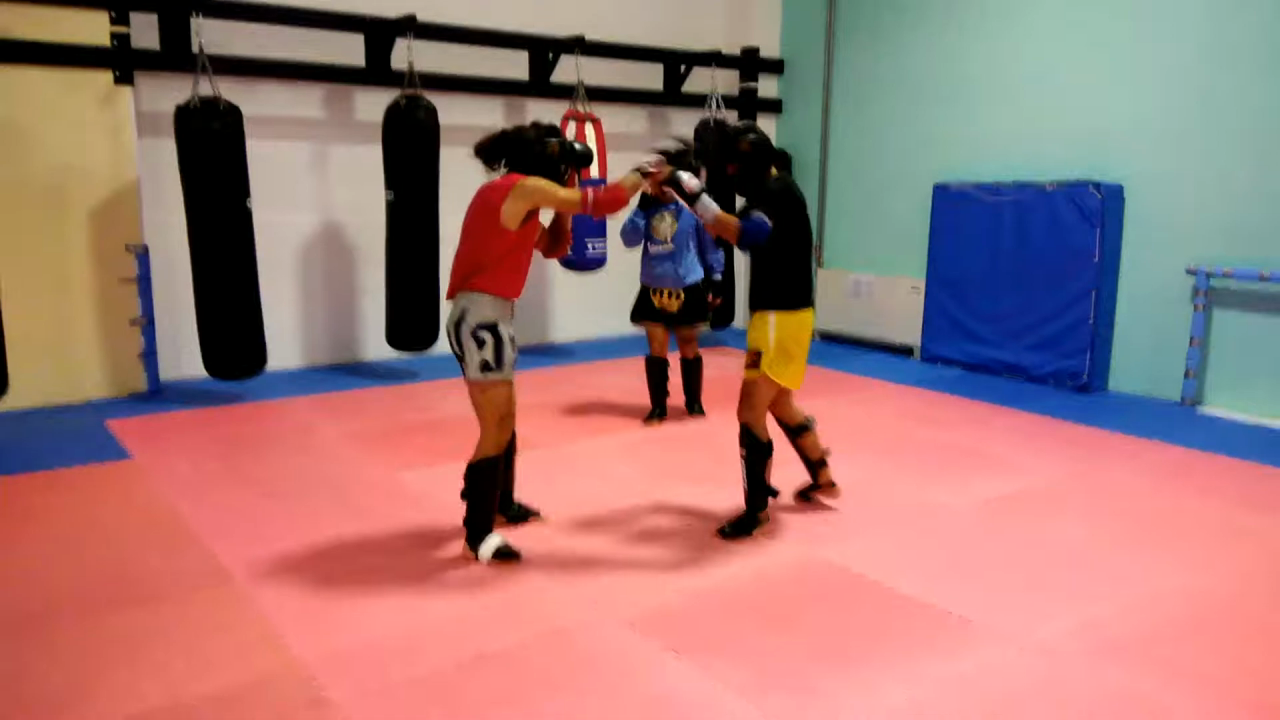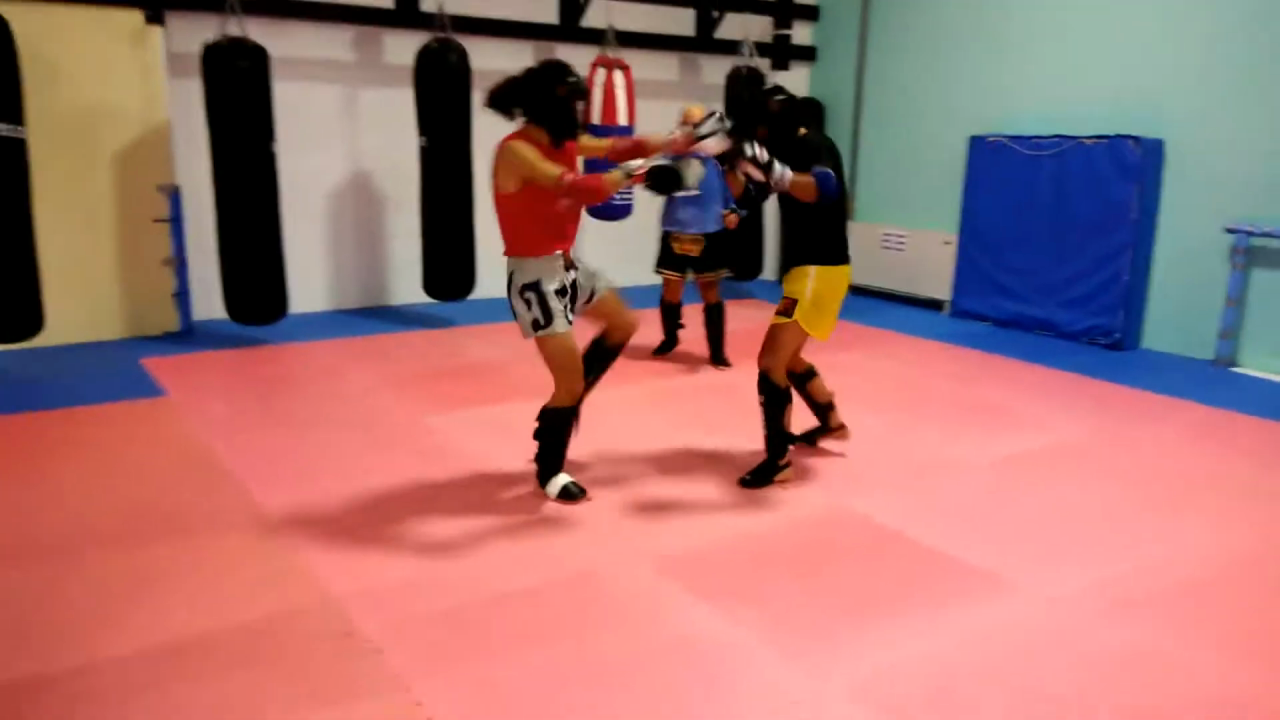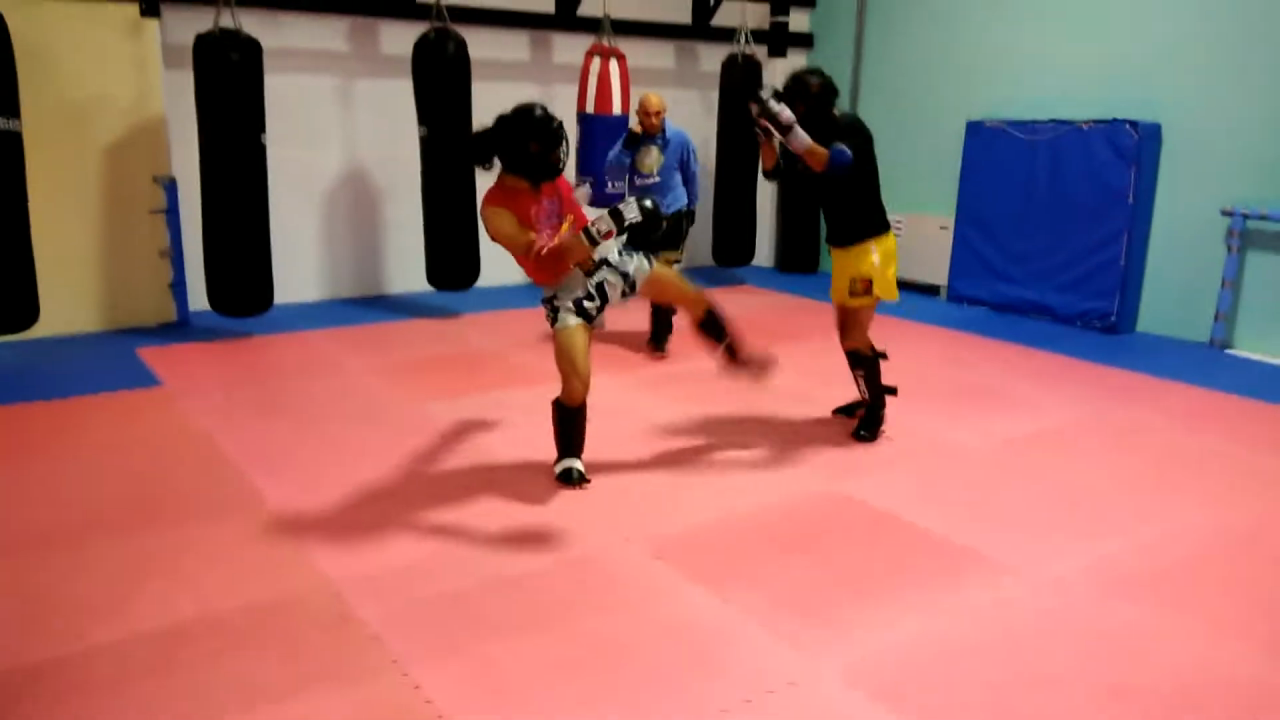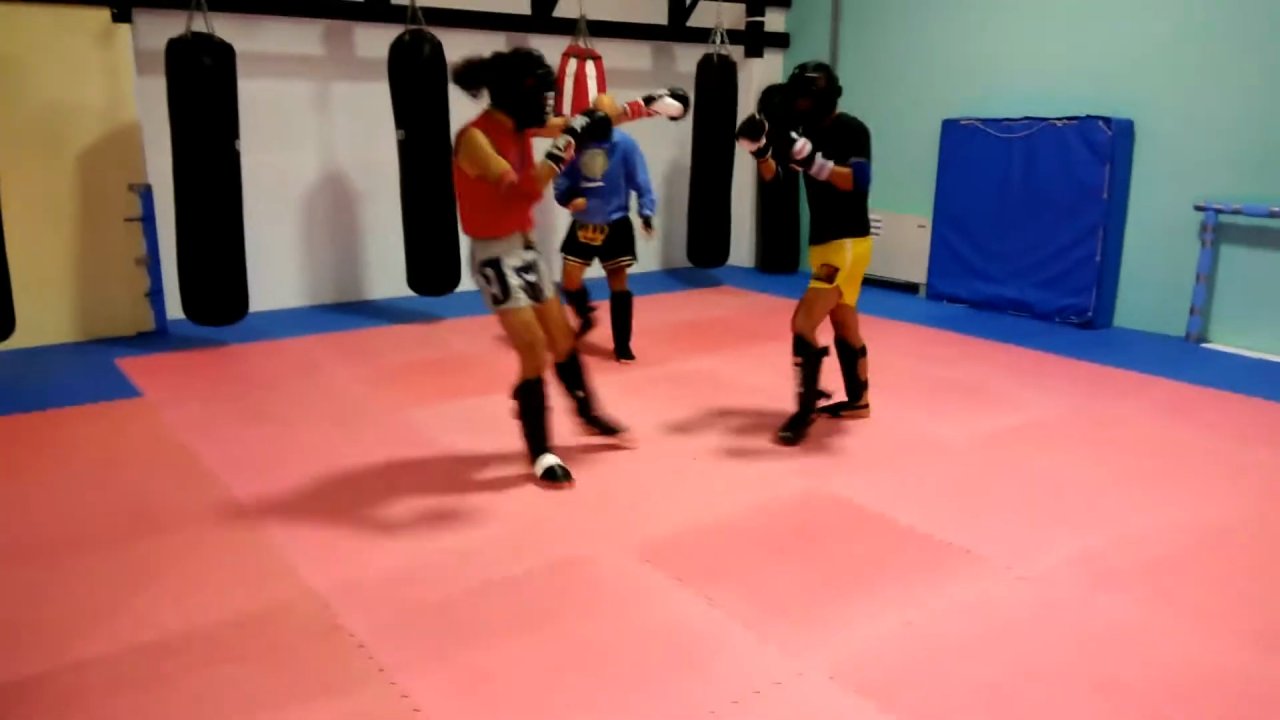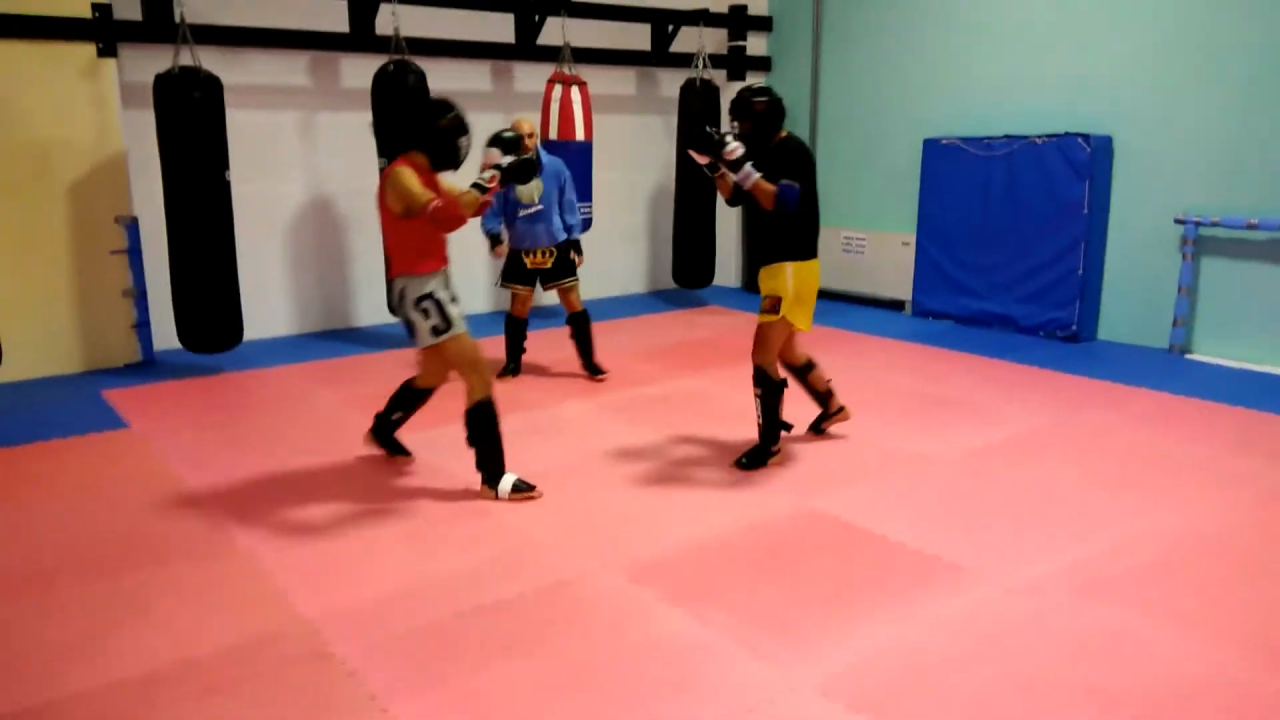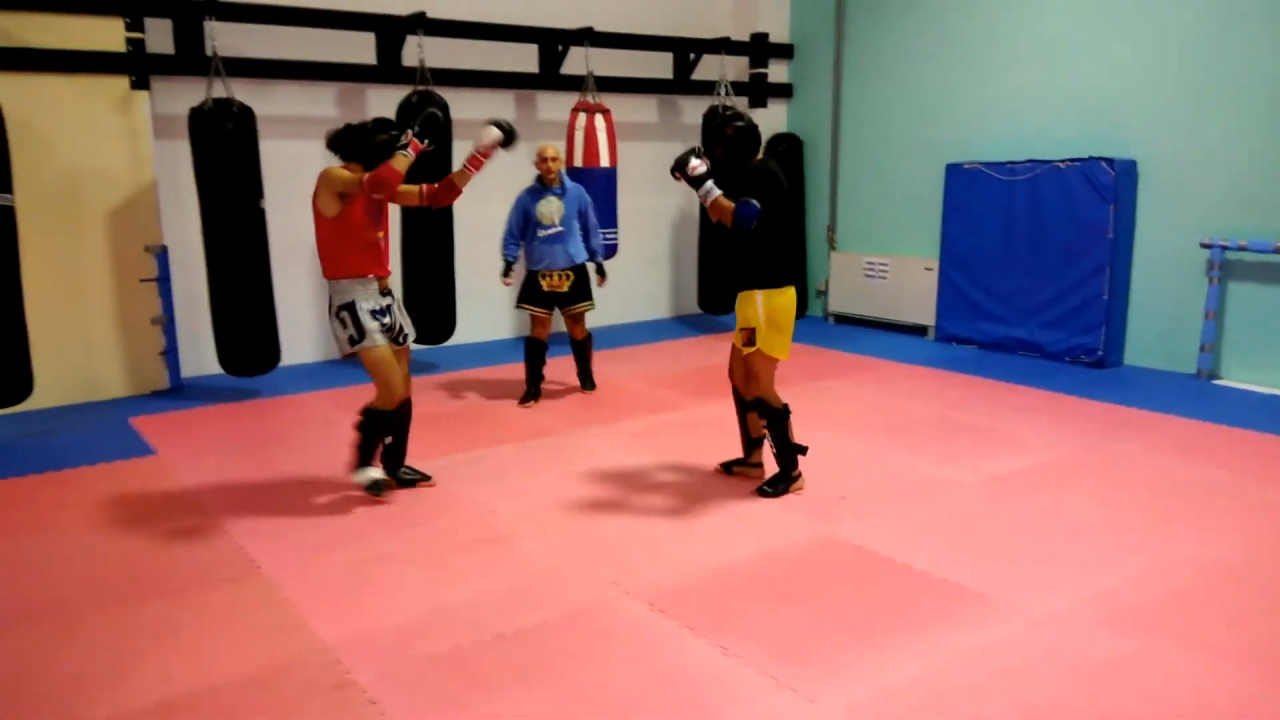
dt=0.4s
person 1, frame 1
left shoulder: (499, 192)
right shoulder: (526, 187)
left elbow: (553, 247)
right elbow: (604, 202)
left wrist: (565, 188)
right wrist: (649, 169)
left hip: (482, 315)
right hip: (483, 317)
left knee: (505, 419)
right knee: (496, 430)
left ankle: (501, 503)
right ankle: (478, 535)
person 1, frame 2
left shoulder: (561, 142)
right shoulder: (515, 151)
left elbow: (615, 147)
right elbow: (581, 190)
left wrist: (672, 142)
right wrist: (631, 172)
left hip: (566, 265)
right hip: (536, 277)
left knee: (625, 324)
right knee: (570, 378)
left ankle: (569, 406)
right ankle: (550, 471)
person 1, frame 3
left shoulder: (547, 176)
right shoulder: (496, 211)
right elbow: (551, 259)
right wrist: (609, 224)
left hip: (608, 260)
right hip: (567, 292)
left knee: (694, 299)
right knee: (576, 382)
left ankle: (734, 353)
right ankle: (569, 457)
person 1, frame 4
left shoulder: (517, 126)
right shoulder: (474, 139)
left elbow: (576, 125)
right elbow: (520, 193)
left wrist: (643, 107)
right wrist: (564, 144)
left hip: (523, 249)
right hip: (496, 258)
left knee: (562, 338)
right knee: (534, 355)
left ankle: (587, 413)
right ankle: (540, 452)
person 1, frame 5
left shoulder: (426, 174)
right shoulder: (400, 176)
left elbow: (470, 206)
right elbow: (446, 218)
left wrist: (494, 169)
right wrist: (492, 177)
left hip: (434, 284)
right hip: (421, 289)
left knee: (433, 375)
right knee: (479, 376)
left ankle: (383, 429)
right ankle: (495, 477)
person 1, frame 6
left shoulder: (378, 187)
right shoulder: (333, 180)
left elbow: (438, 195)
right elbow: (383, 181)
left wrist: (480, 154)
right wrist: (414, 141)
left hip: (384, 294)
right hip: (353, 299)
left knee: (400, 387)
right knee: (391, 389)
left ankle: (393, 464)
right ankle: (365, 464)
person 2, frame 1
left shoulder: (777, 191)
right shoulder: (769, 190)
left elbow: (749, 236)
right elbow: (733, 232)
left wrist: (699, 201)
right wrist: (697, 198)
left hip: (782, 316)
right hip: (782, 313)
left knee: (750, 412)
right knee: (779, 404)
left ankle: (757, 509)
right ankle: (822, 477)
person 2, frame 2
left shoulder: (814, 146)
right shoulder: (790, 151)
left elbow: (823, 190)
left wrist: (771, 171)
right wrist: (730, 158)
left hip: (820, 271)
right hip: (806, 268)
left knee: (770, 361)
right knee: (788, 357)
left ankle: (777, 459)
right ankle: (831, 421)
person 2, frame 3
left shoulder: (849, 128)
right shoulder: (815, 133)
left elbow: (834, 165)
right elbow: (774, 170)
left wrist: (789, 129)
right wrist: (768, 130)
left hip: (869, 244)
right hip: (843, 246)
left knee: (854, 337)
right knee: (848, 329)
left ankle: (875, 410)
right ankle: (868, 398)
person 2, frame 4
left shoulder: (851, 130)
right shoulder: (807, 131)
left elbow: (858, 180)
right elbow: (773, 174)
left wrist: (813, 162)
right wrist: (760, 148)
left hip: (847, 243)
right hip: (822, 243)
left knee: (803, 323)
right knee: (844, 326)
left ankle: (804, 412)
right ankle: (857, 399)
person 2, frame 5
left shoulder: (792, 151)
right shoulder: (762, 152)
left elbow: (782, 204)
right elbow: (735, 197)
left wrist: (741, 167)
right wrist: (715, 165)
left hip: (793, 267)
right hip: (776, 266)
left knee: (763, 355)
right knee: (785, 350)
left ankle: (768, 442)
right ankle: (832, 407)
person 2, frame 6
left shoulder: (760, 173)
right shoulder: (753, 174)
left elbow: (742, 220)
right elbow: (729, 220)
left wrist: (705, 185)
right wrist: (703, 185)
left hip: (766, 295)
right hip: (757, 292)
left knee: (759, 386)
right knee: (739, 376)
left ankle: (790, 468)
right ankle: (752, 459)
person 3, frame 1
left shoulder: (693, 207)
right shoulder: (647, 206)
left elbow: (711, 246)
right elbow: (629, 240)
left wrist: (714, 282)
right wrist: (643, 206)
left hip: (688, 290)
right hip: (654, 291)
left knee: (689, 350)
right knee: (656, 350)
left ankle: (693, 401)
right ankle: (658, 406)
person 3, frame 2
left shoulder: (717, 155)
right shoulder: (673, 154)
left wrist: (734, 211)
right wrist: (672, 152)
left hip: (709, 238)
right hip: (675, 236)
left knee: (711, 296)
right knee: (670, 295)
left ankle: (717, 352)
right ankle: (670, 338)
person 3, frame 3
left shoulder: (679, 139)
right shoulder: (631, 140)
left elbow: (691, 176)
right elbow: (612, 173)
left wrist: (691, 209)
right wrist: (628, 144)
left hip: (671, 217)
left ankle: (659, 336)
right ankle: (661, 329)
person 3, frame 4
left shoulder: (625, 144)
left elbow: (642, 181)
right elbow: (562, 179)
left wrist: (646, 212)
right wrist: (569, 197)
left hip: (615, 225)
right hip: (582, 225)
left knee: (618, 284)
right knee: (570, 281)
left ankle: (622, 344)
right ankle: (586, 318)
person 3, frame 5
left shoulder: (555, 167)
left elbow: (568, 204)
right elbow: (491, 212)
left wrist: (574, 239)
right wrist: (495, 237)
left hip: (556, 248)
right hip: (521, 252)
left knee: (574, 305)
right knee: (519, 310)
left ankle: (589, 360)
right ankle: (512, 362)
person 3, frame 6
left shoulder: (577, 193)
right shoulder: (527, 198)
left elbow: (591, 229)
right elbow: (513, 234)
left wrist: (598, 261)
right wrist: (509, 263)
left hip: (574, 271)
right hip: (539, 274)
left knee: (577, 329)
right knee: (539, 331)
left ankle: (585, 373)
right ankle: (533, 387)
